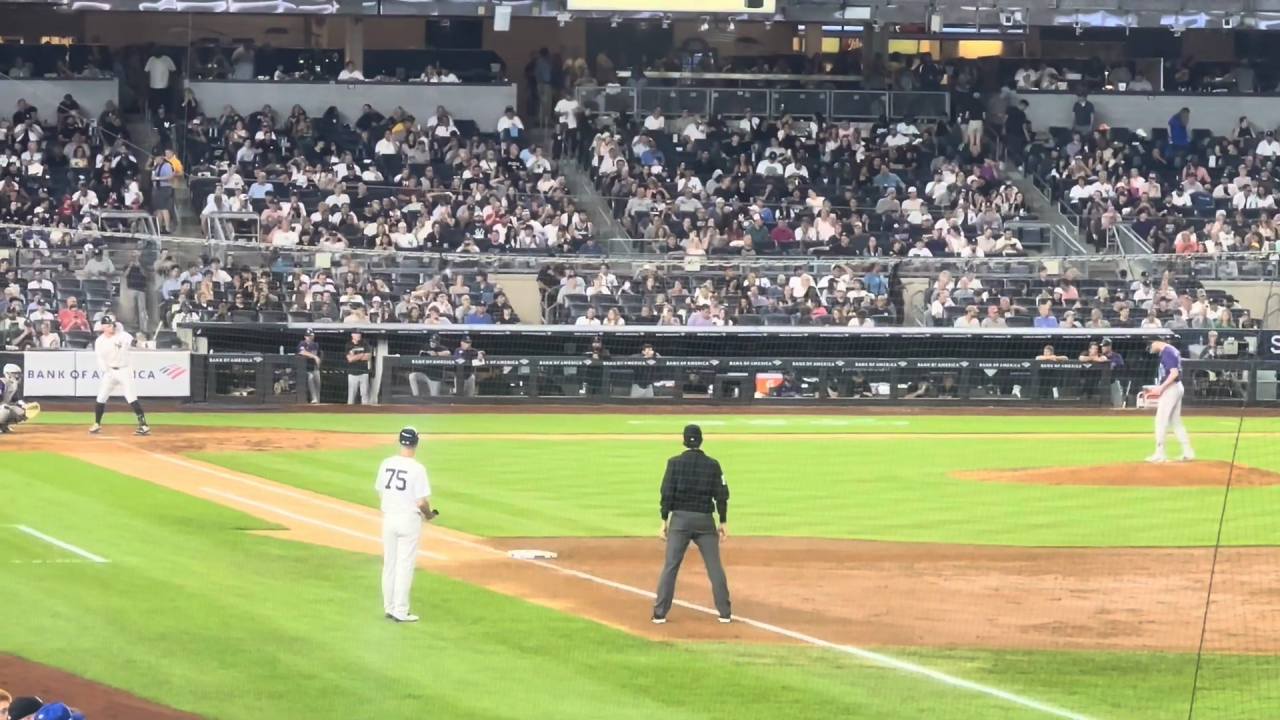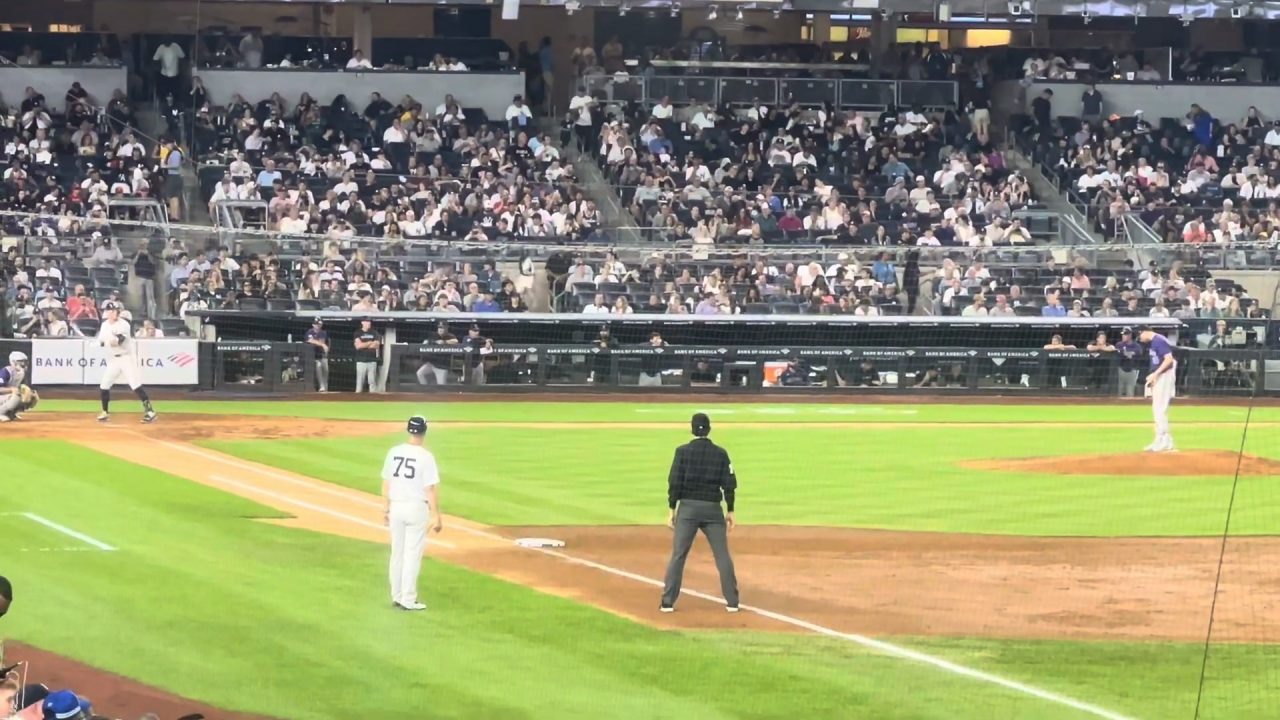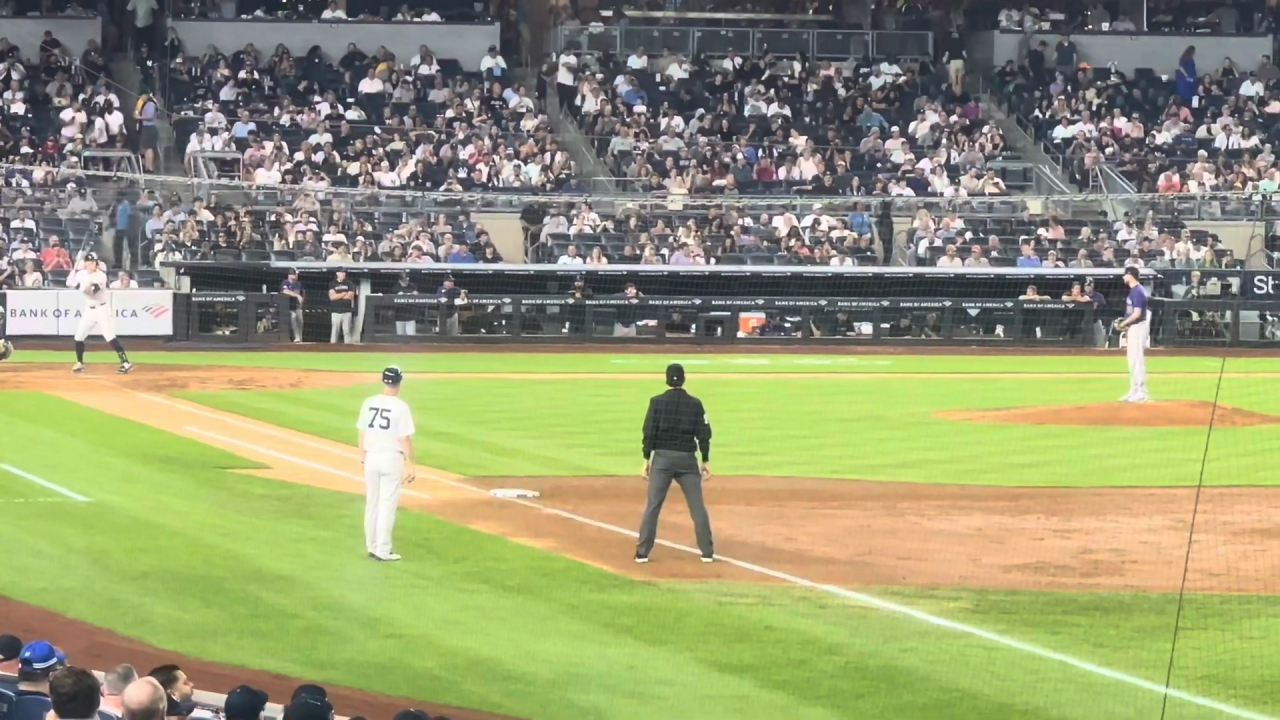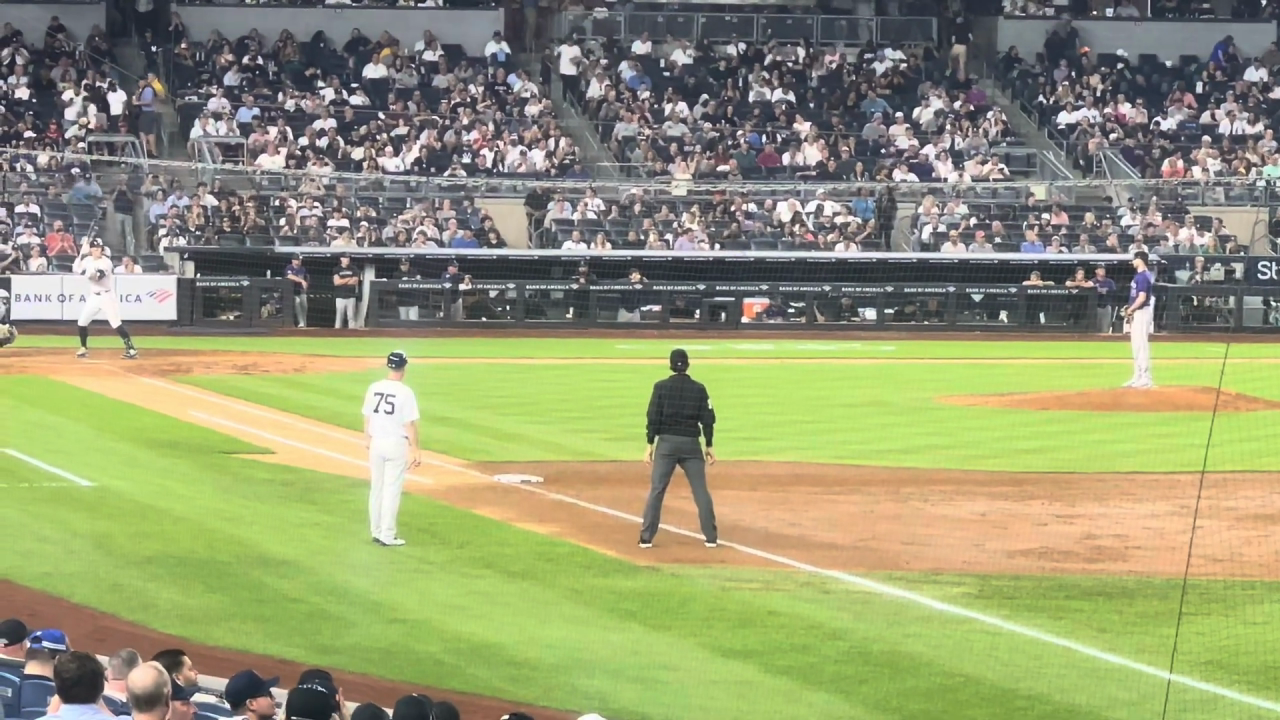
dt=1s
person 1, frame 1
left shoulder: (675, 463)
right shoulder: (712, 464)
left elbow: (667, 494)
right elbow: (721, 496)
left wrist: (664, 520)
right wrist: (723, 522)
left hip: (680, 518)
right hip: (705, 519)
left knee: (670, 566)
right knee: (715, 567)
left ankle: (660, 613)
right ankle: (725, 613)
person 1, frame 2
left shoulder: (683, 451)
right shoulder: (720, 453)
left elbow: (674, 483)
right elbow: (729, 484)
left wrist: (672, 509)
right wrist: (730, 511)
left hip: (688, 507)
right hip: (712, 508)
left knee: (678, 555)
right knee: (723, 556)
left ankle: (667, 602)
right ankle: (732, 602)
person 1, frame 3
left shoulder: (657, 402)
right shoulder: (695, 403)
left elbow: (649, 433)
right elbow: (704, 435)
left wrist: (646, 459)
right wrist: (705, 461)
left hip: (662, 457)
right hip: (687, 459)
left knee: (653, 506)
right knee: (698, 507)
left ankle: (642, 553)
right ankle: (707, 552)
person 1, frame 4
left shoulder: (661, 387)
right shoulder: (699, 389)
left elbow: (653, 418)
right elbow: (708, 420)
left wrist: (650, 445)
right wrist: (709, 446)
left hip: (666, 443)
right hip: (691, 444)
left knee: (656, 490)
right knee: (701, 491)
left ankle: (646, 538)
right ankle: (711, 538)
person 2, frame 1
left shoulder: (386, 464)
right shoulder: (417, 468)
left elbow: (381, 495)
right elbow: (421, 501)
right wrist: (429, 514)
left hip: (389, 518)
right hip: (409, 520)
left knee: (389, 565)
right knee: (405, 566)
left ankle: (389, 608)
right ankle: (400, 611)
person 2, frame 2
left shoulder: (393, 452)
right shoulder: (425, 456)
left elbow: (386, 483)
right elbow: (430, 489)
left wrist: (386, 508)
right wrist: (436, 516)
left hip: (396, 507)
right hip: (416, 508)
left knee: (397, 553)
right knee: (412, 554)
left ankle: (397, 597)
right ankle: (408, 600)
person 2, frame 3
left shoulder: (369, 403)
right shoulder: (400, 407)
left elbow: (361, 434)
right elbow: (405, 440)
left wrist: (363, 458)
right wrist: (410, 465)
left hip: (372, 458)
right hip: (391, 459)
left knee: (372, 503)
right knee: (387, 505)
left ankle: (372, 547)
right ankle: (383, 551)
person 2, frame 4
left shoulder: (373, 388)
right shoulder: (405, 392)
left elbow: (366, 418)
right elbow: (410, 424)
left wrist: (369, 441)
right wrist: (415, 450)
left hip: (376, 443)
right hip: (397, 445)
left knee: (376, 489)
right knee: (392, 490)
left ankle: (376, 532)
right ankle: (387, 536)
